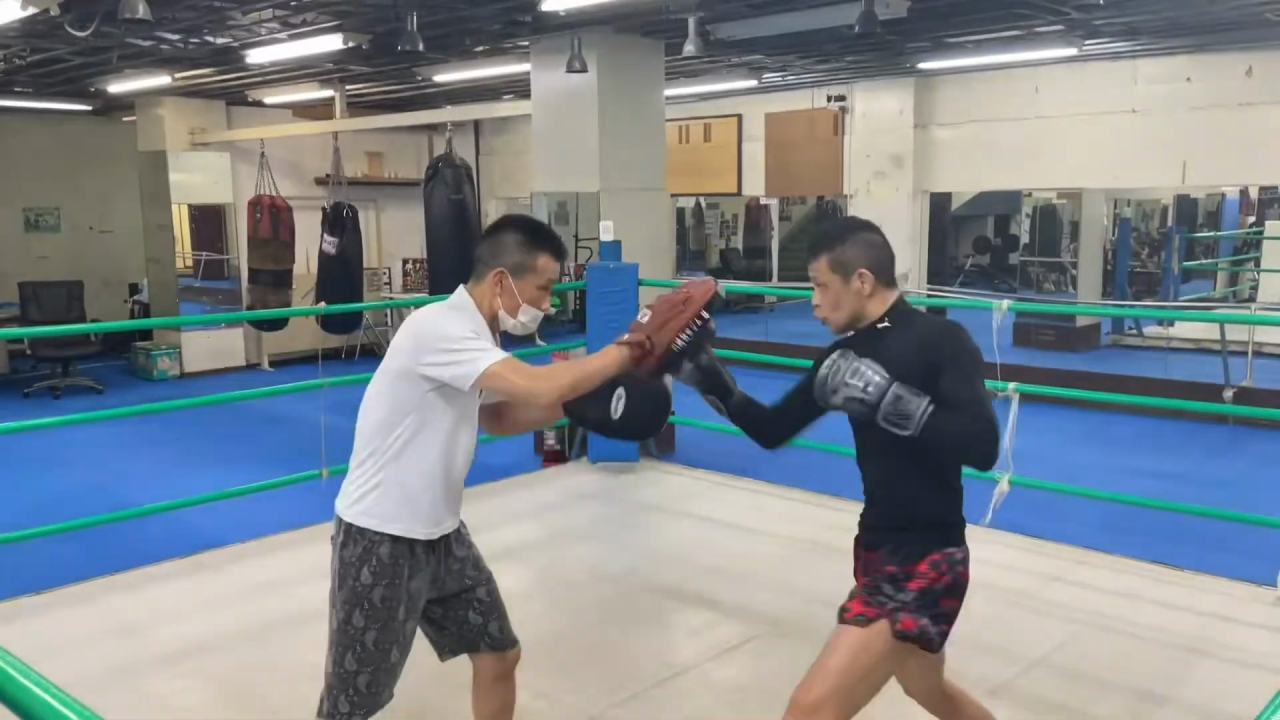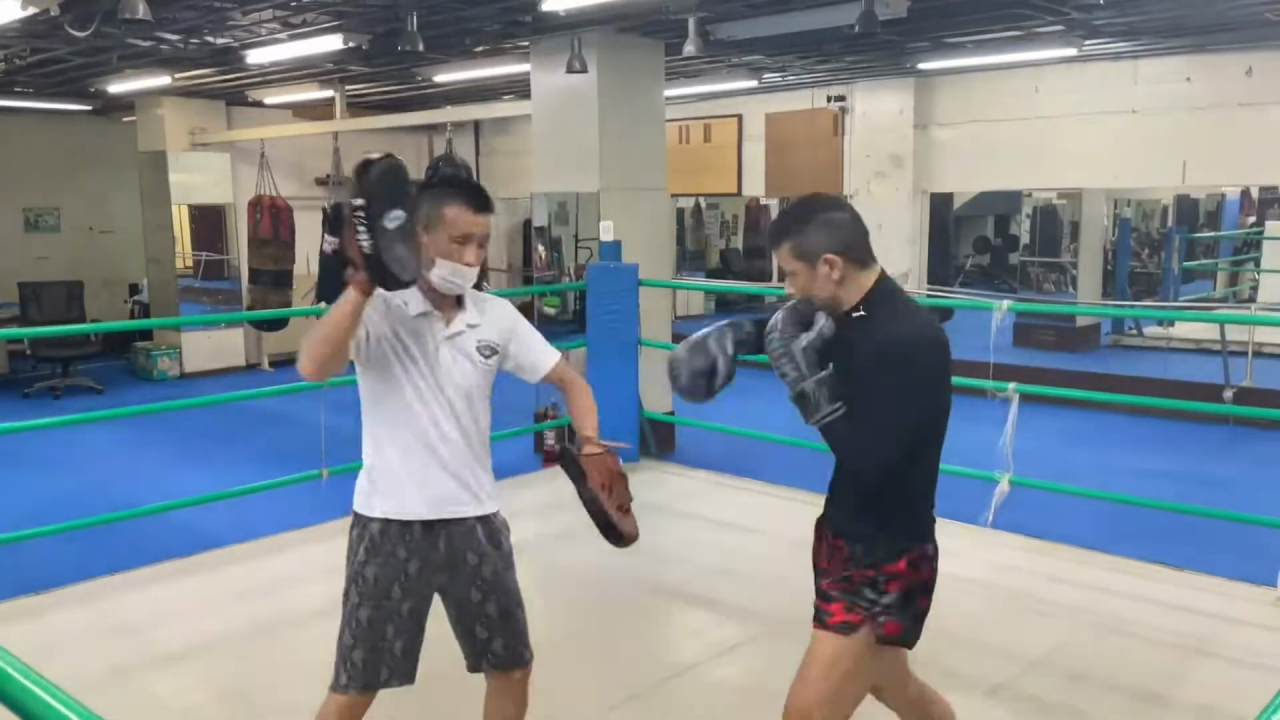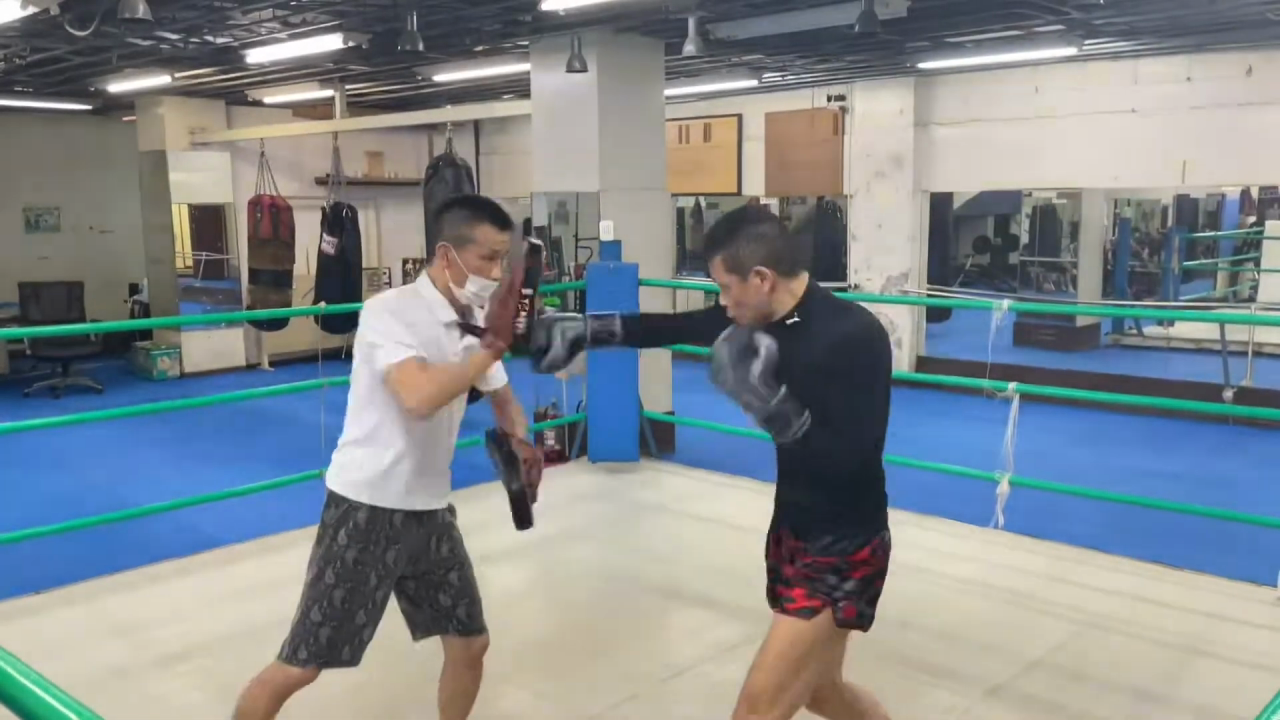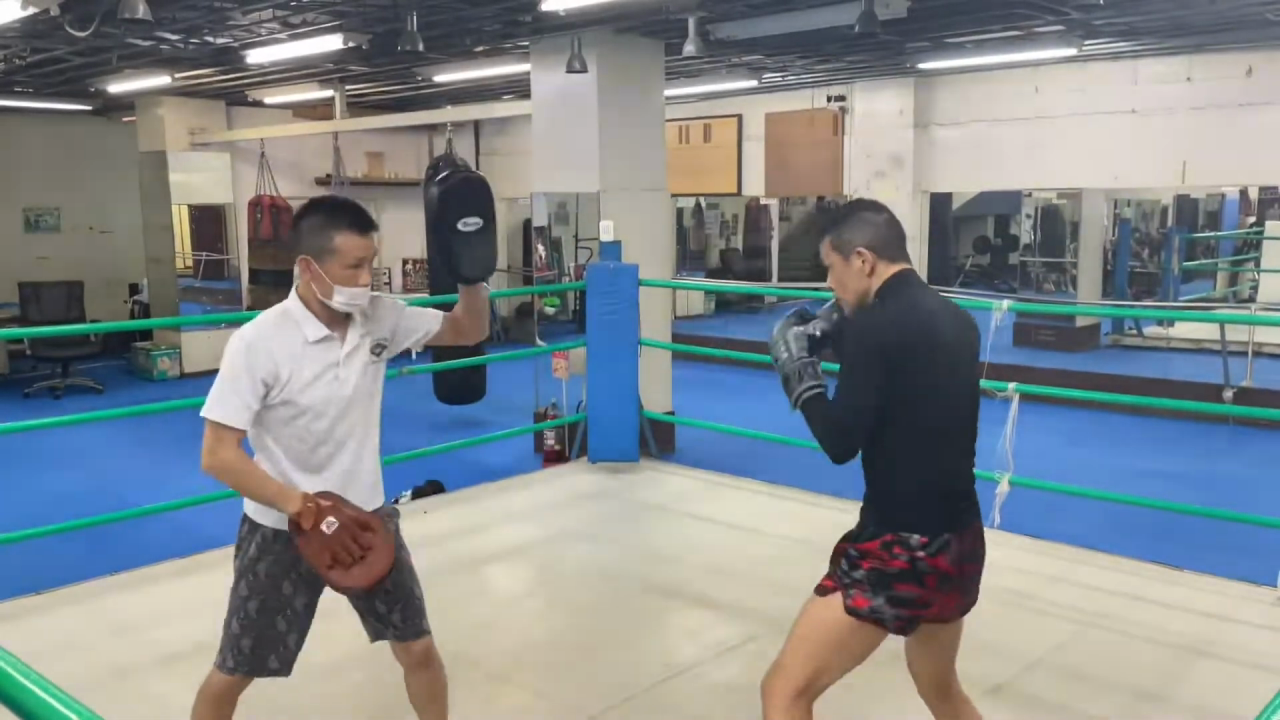
dt=0.7s
person 1, frame 1
left shoulder: (482, 336)
right shoulder: (437, 327)
left elbow: (497, 416)
right elbow: (540, 390)
left wrist: (577, 407)
right wrist: (633, 347)
left hip: (439, 532)
right hip: (379, 537)
left knee: (499, 656)
person 1, frame 2
left shoulder: (497, 316)
right shoulder: (375, 310)
left elbow: (568, 382)
right elbow: (313, 366)
left wrist: (591, 439)
right wrist: (362, 285)
left hip: (473, 519)
right hip: (390, 522)
left knee: (510, 665)
person 1, frame 3
left shoulder: (476, 321)
right shoulder: (388, 312)
left elbow: (501, 397)
right elbow: (420, 399)
left wrist: (520, 443)
right wrist: (492, 346)
left hip: (428, 511)
right hip: (364, 510)
left knee: (471, 644)
right knee: (301, 666)
person 1, frame 4
left shoulder: (380, 315)
right shoulder: (259, 342)
left elbow: (469, 328)
right elbow: (218, 453)
left wrist: (472, 277)
right wrist: (305, 508)
left hip: (367, 518)
right hip: (282, 528)
left knee: (418, 648)
right knee: (234, 672)
person 2, frame 1
left shoulder: (939, 340)
right shoulder: (855, 351)
left elbow: (981, 447)
right elbow: (772, 431)
left wrist: (888, 398)
right wrist: (707, 376)
left hip: (924, 564)
right hip: (887, 550)
person 2, frame 2
left shoulder: (912, 335)
right shoulder: (860, 315)
left elbow: (869, 462)
left wrist: (806, 376)
right wrist: (729, 338)
left hip: (888, 560)
right hip: (891, 539)
right knee: (886, 677)
person 2, frame 3
left shoulder: (855, 336)
right shoulder: (783, 321)
left elbow: (852, 463)
right elbow: (683, 325)
left wrist: (764, 398)
right wrist: (582, 330)
left hip: (845, 549)
right hip: (799, 535)
person 2, frame 4
left shoulder: (877, 324)
right shoulder: (956, 321)
left elbow: (840, 443)
left wrist: (797, 363)
right wrist: (841, 336)
left hip: (899, 548)
right hip: (959, 539)
